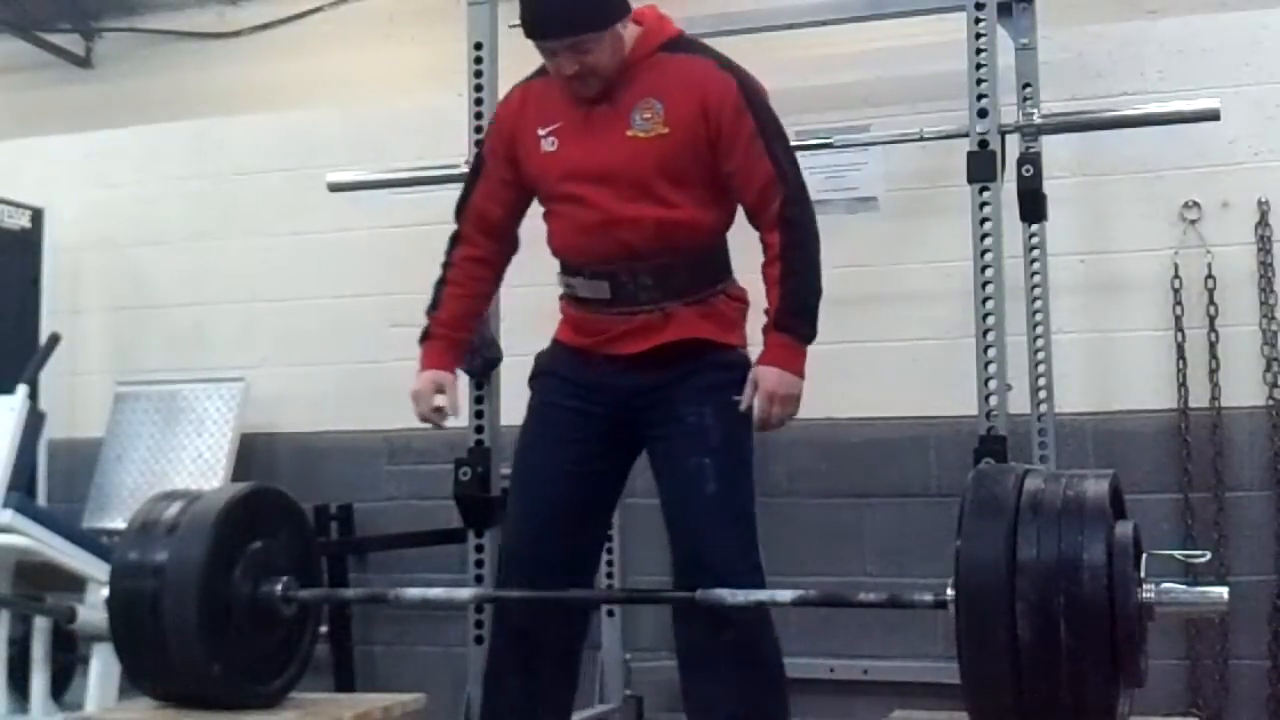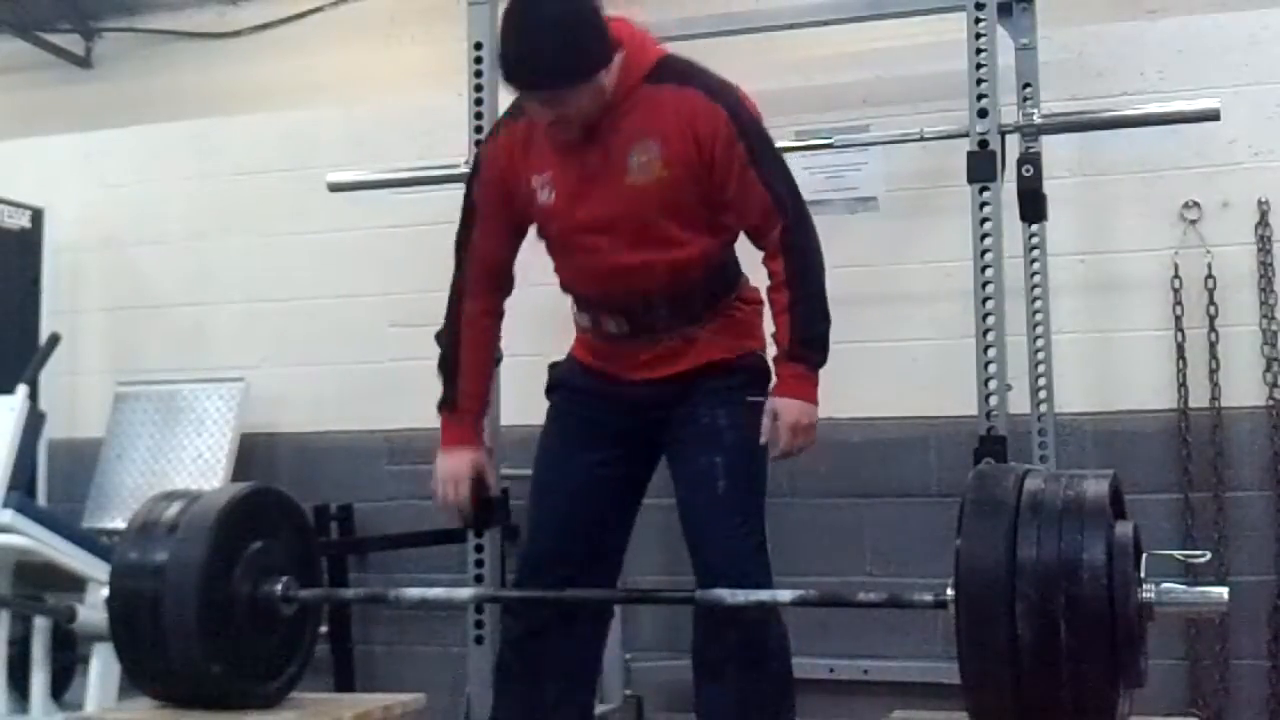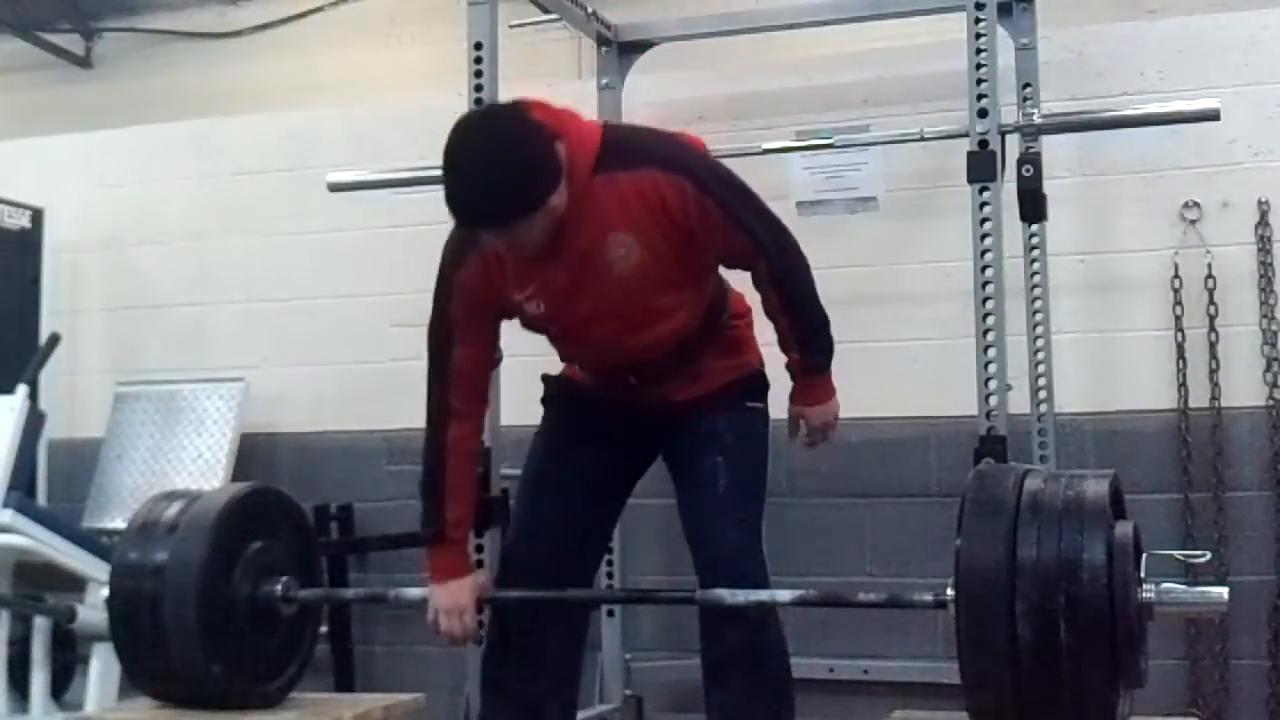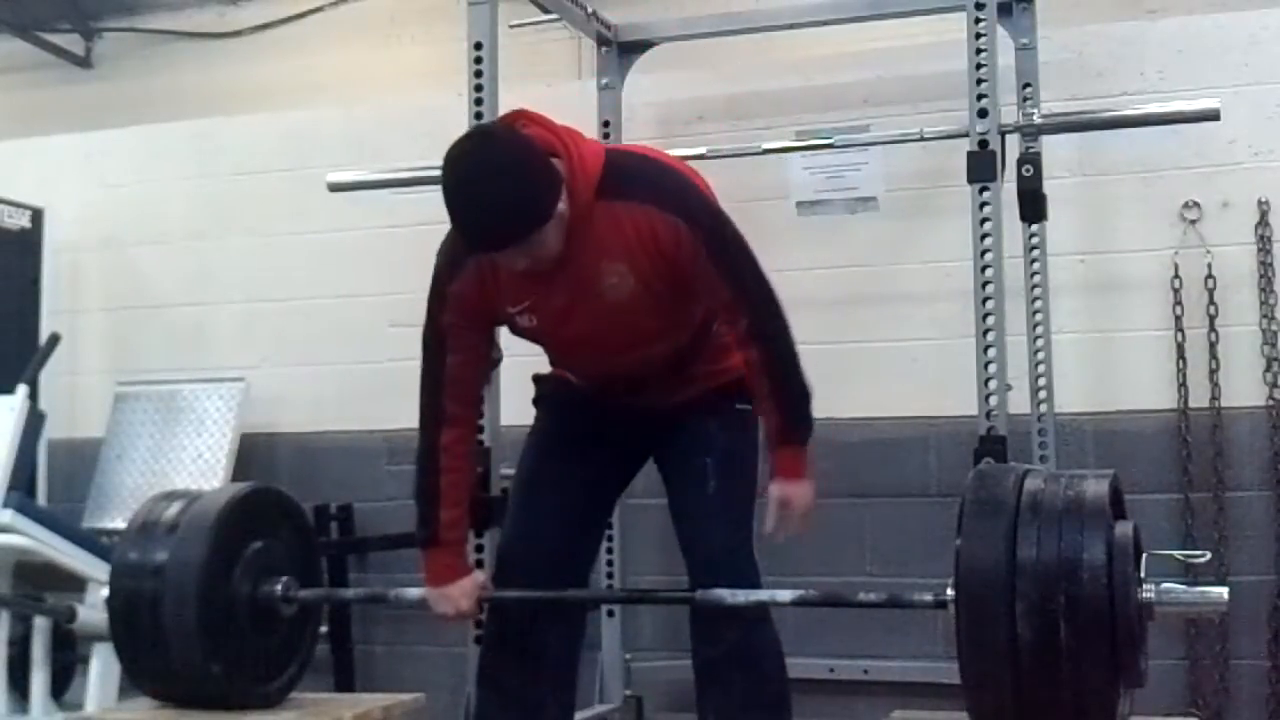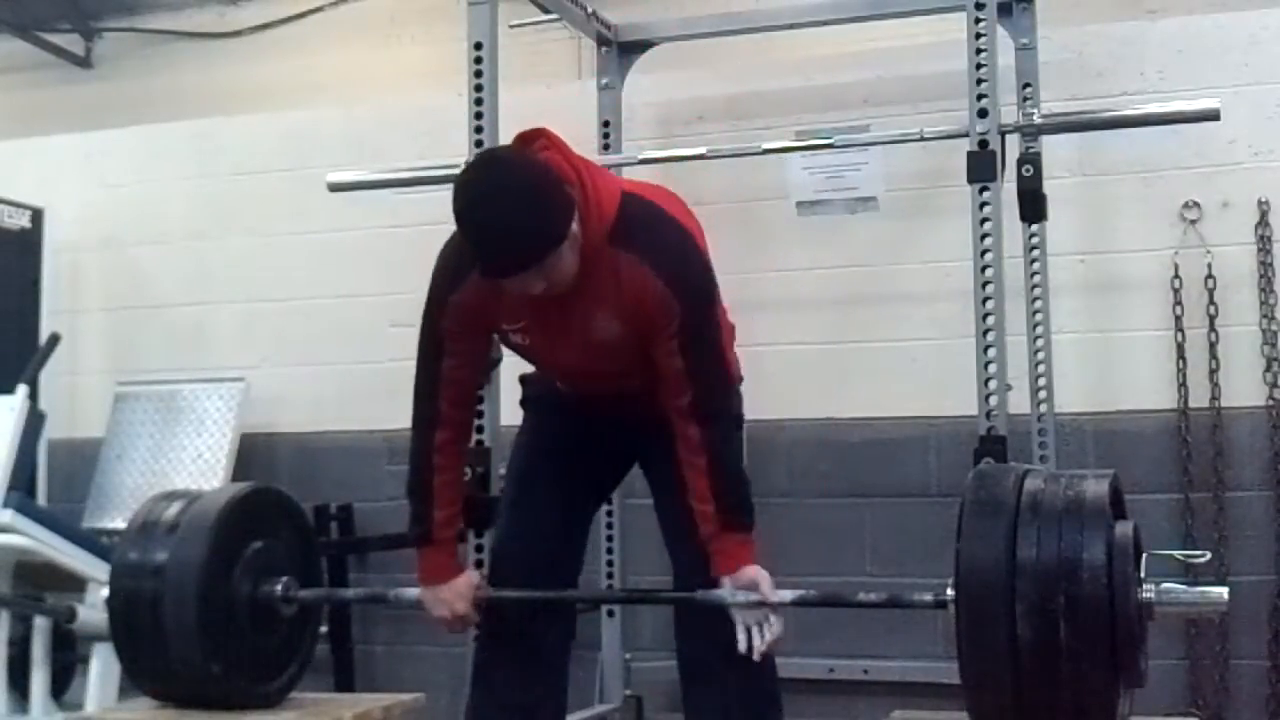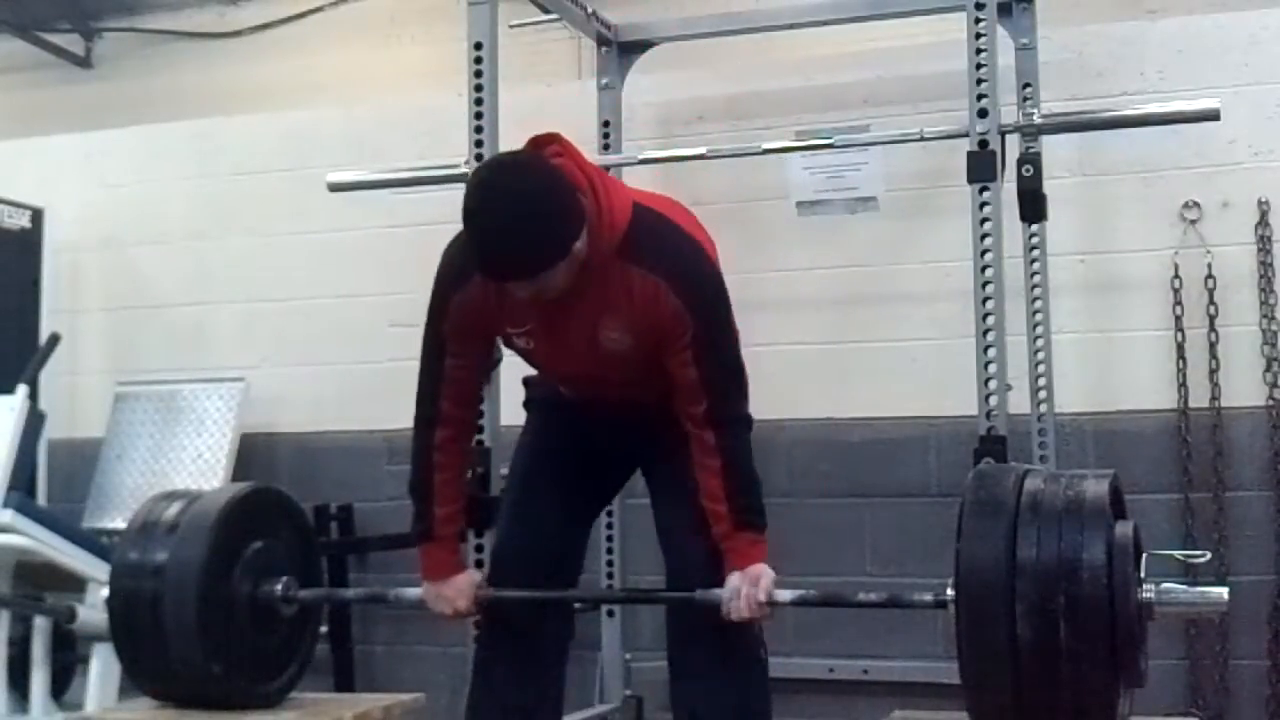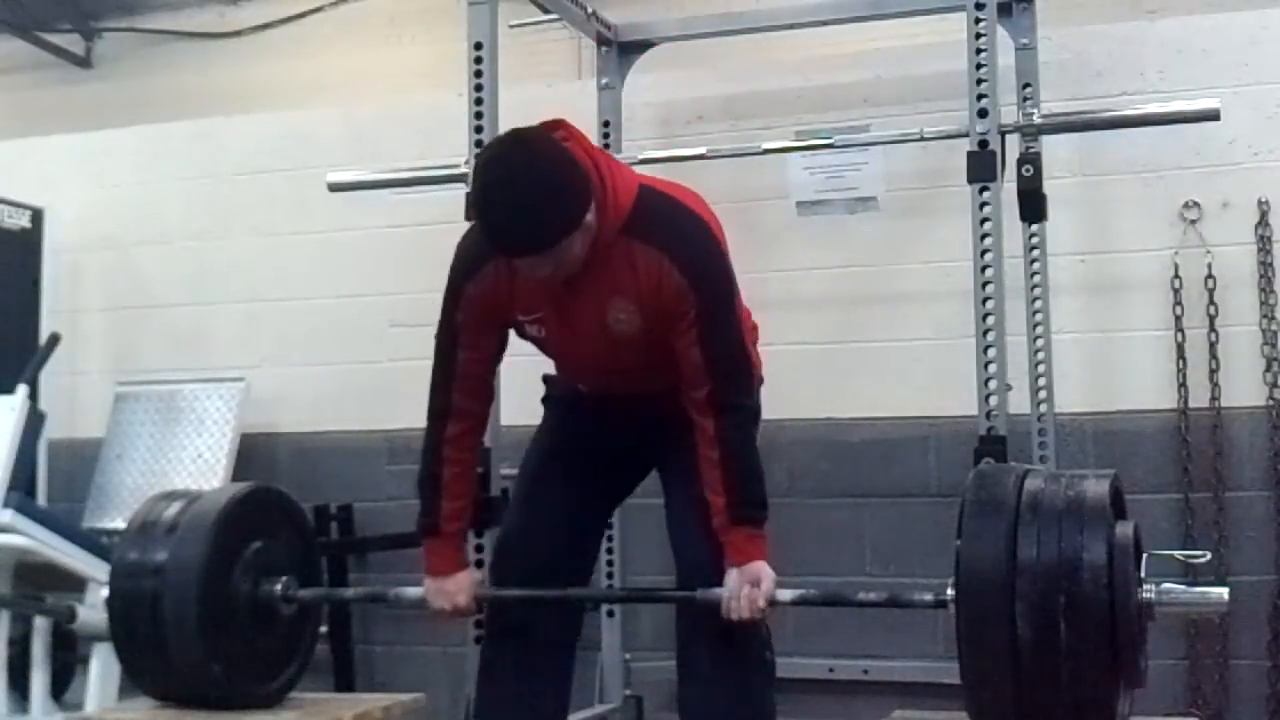
dt=0.3s
person 1, frame 1
left shoulder: (708, 83)
right shoulder: (522, 111)
left elbow: (784, 214)
right elbow: (480, 237)
left wrist: (786, 347)
right wrist: (440, 351)
left hip: (695, 362)
right hip: (579, 365)
left knee: (717, 576)
right knee: (533, 573)
person 1, frame 2
left shoulder: (698, 107)
right shoulder: (507, 149)
left elbow: (786, 236)
right elbow: (477, 292)
left wrist: (796, 376)
right wrist: (460, 428)
left hip: (713, 376)
right hip: (596, 382)
left knee: (731, 582)
right knee: (549, 582)
person 1, frame 3
left shoulder: (659, 171)
right shoulder: (474, 260)
left elbow: (774, 259)
right elbow: (456, 402)
left wrist: (812, 382)
right wrist: (449, 560)
left hip: (712, 391)
right hip: (592, 402)
left knee: (732, 583)
right knee: (528, 585)
person 1, frame 4
left shoulder: (656, 198)
right shoulder: (466, 266)
left elbow: (754, 319)
right elbow: (450, 404)
left wrist: (789, 452)
right wrist: (445, 559)
left hip: (702, 397)
right hip: (583, 403)
left knee: (727, 589)
right knee: (524, 588)
person 1, frame 5
left shoulder: (657, 243)
right shoulder: (463, 273)
left elbow: (703, 408)
right elbow: (442, 407)
left wrist: (733, 550)
right wrist: (438, 559)
left hip: (676, 404)
right hip: (567, 406)
left knee: (714, 590)
right knee: (515, 591)
person 1, frame 6
left shoulder: (668, 254)
right shoulder: (469, 270)
left elbow: (716, 413)
right elbow: (446, 408)
left wrist: (745, 550)
right wrist: (440, 556)
left hip: (676, 412)
right hip: (568, 411)
left knee: (713, 593)
right knee: (516, 591)
person 1, frame 7
left shoulder: (676, 236)
right shoulder: (483, 260)
left elbow: (724, 399)
right elbow: (459, 400)
left wrist: (744, 545)
right wrist: (444, 552)
left hip: (691, 405)
right hip: (588, 405)
left knee: (717, 589)
right knee: (523, 580)
